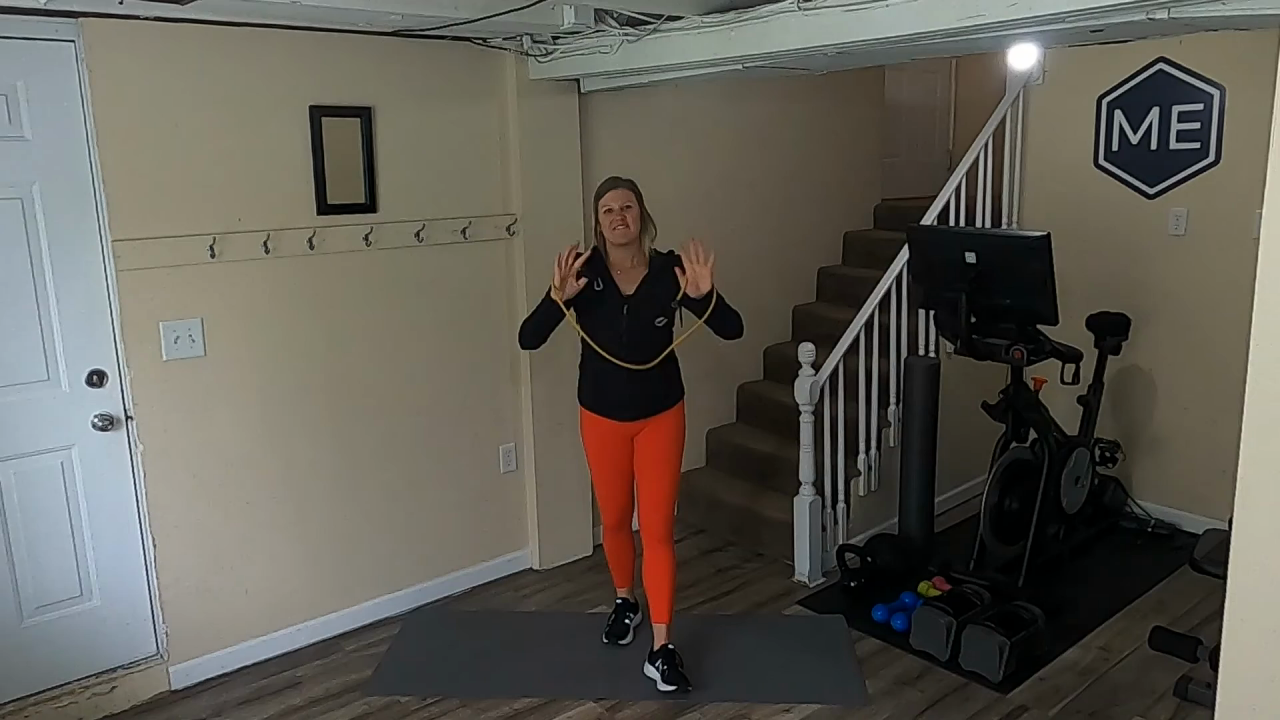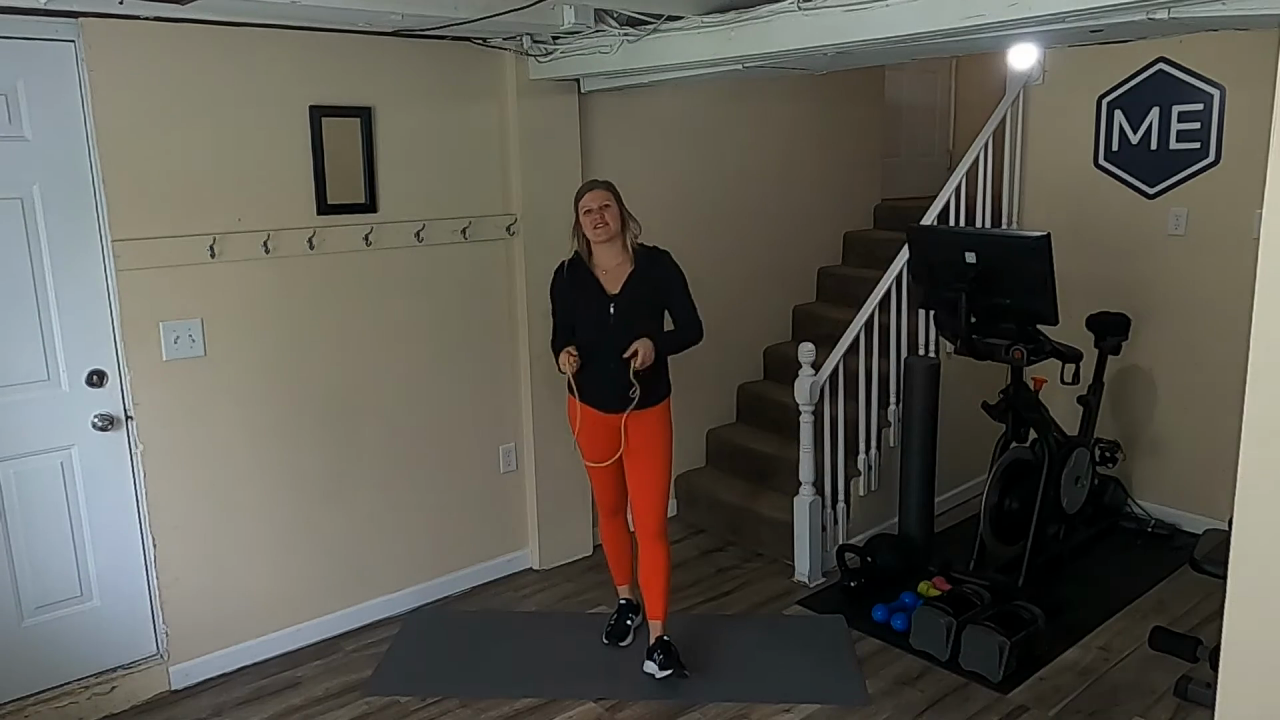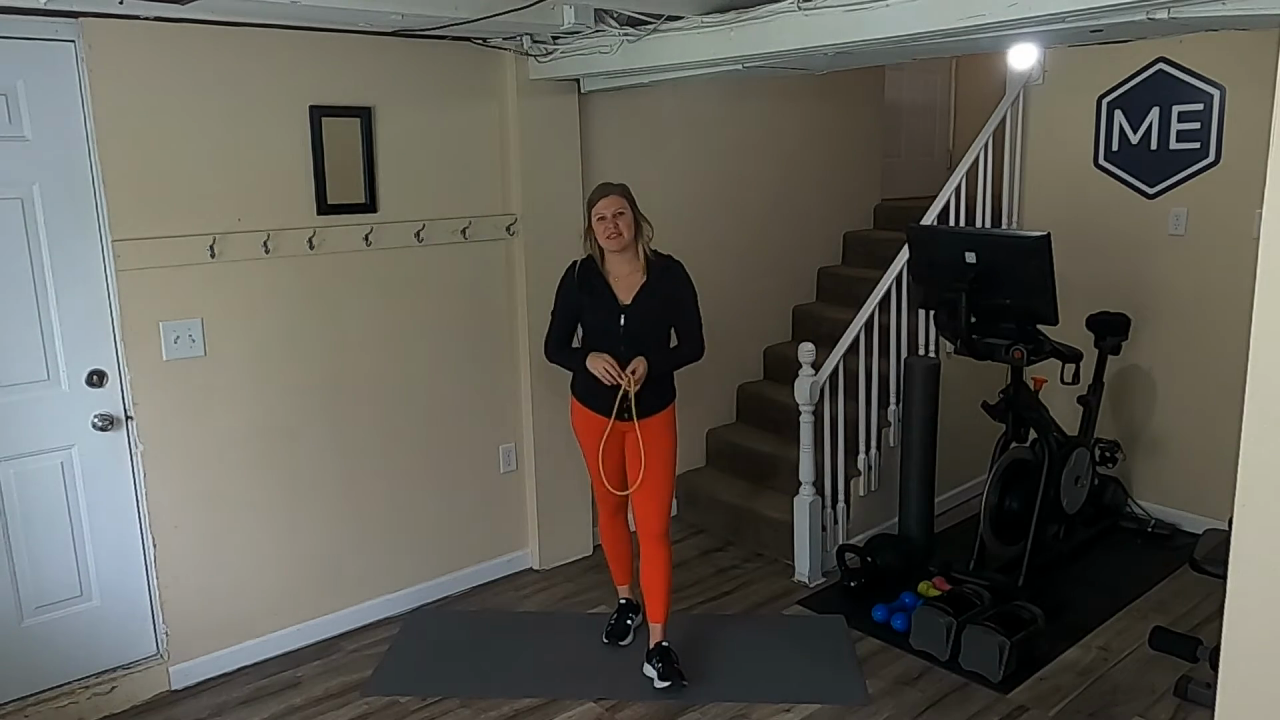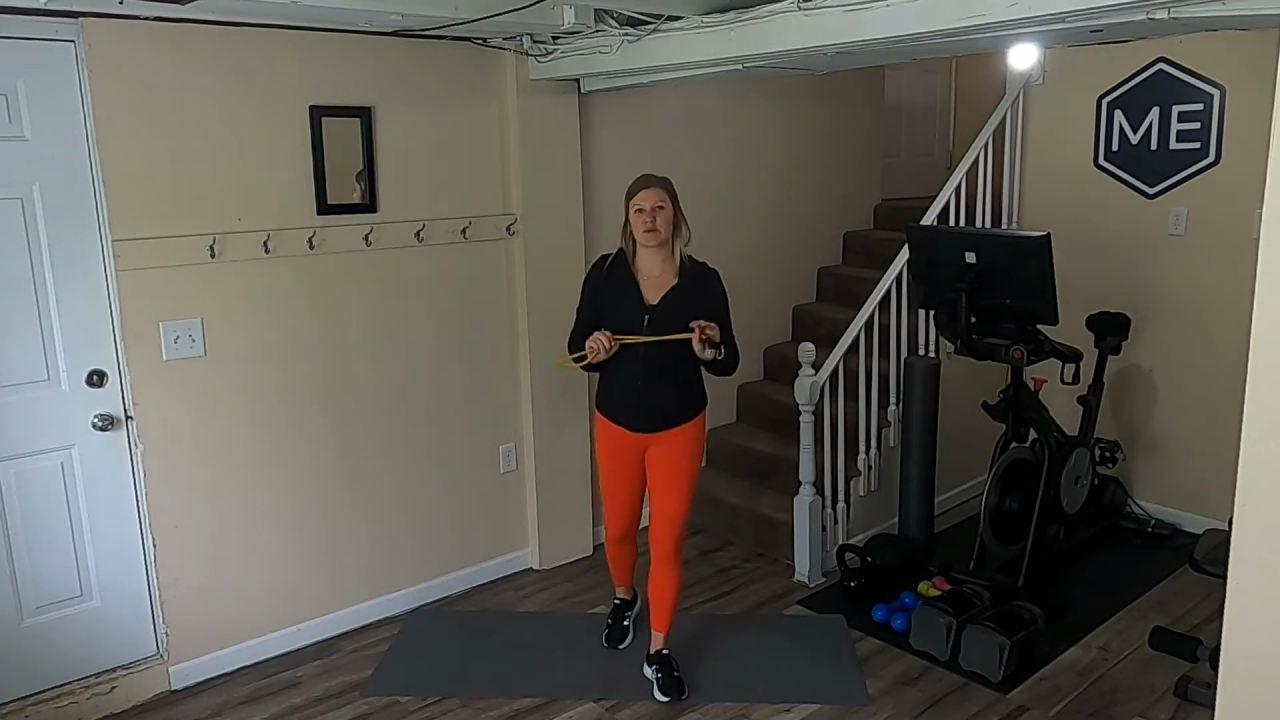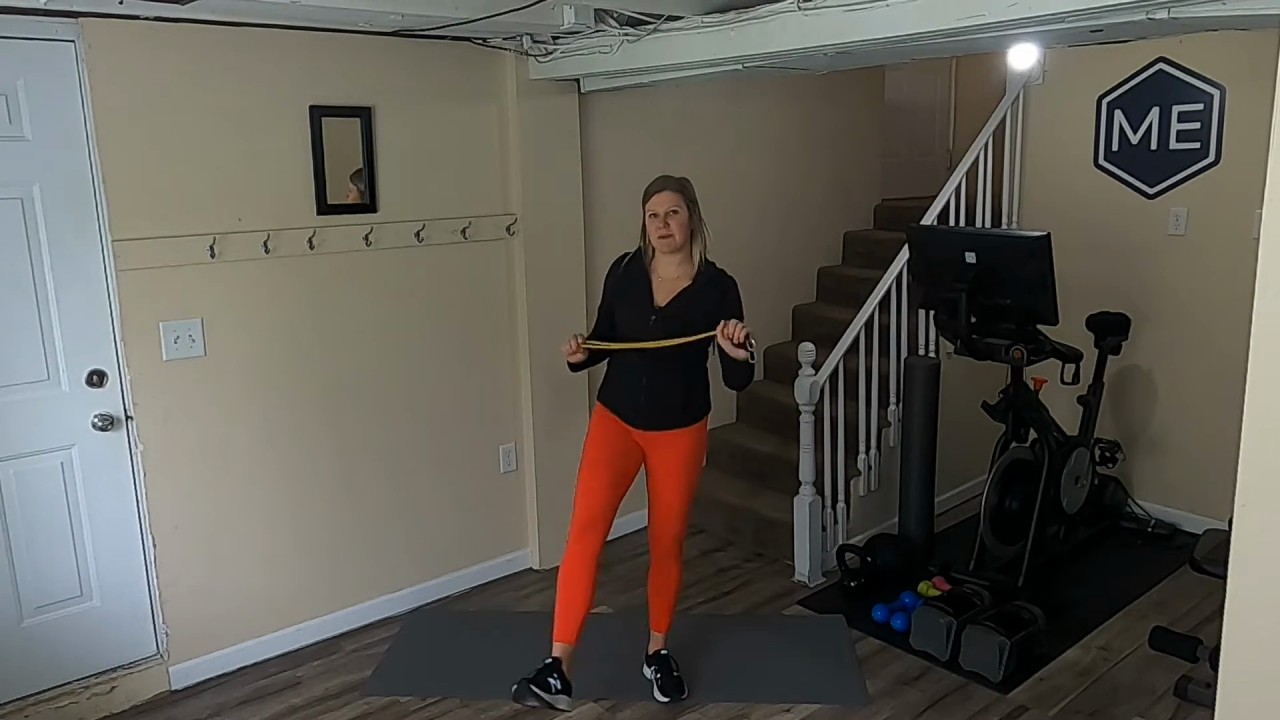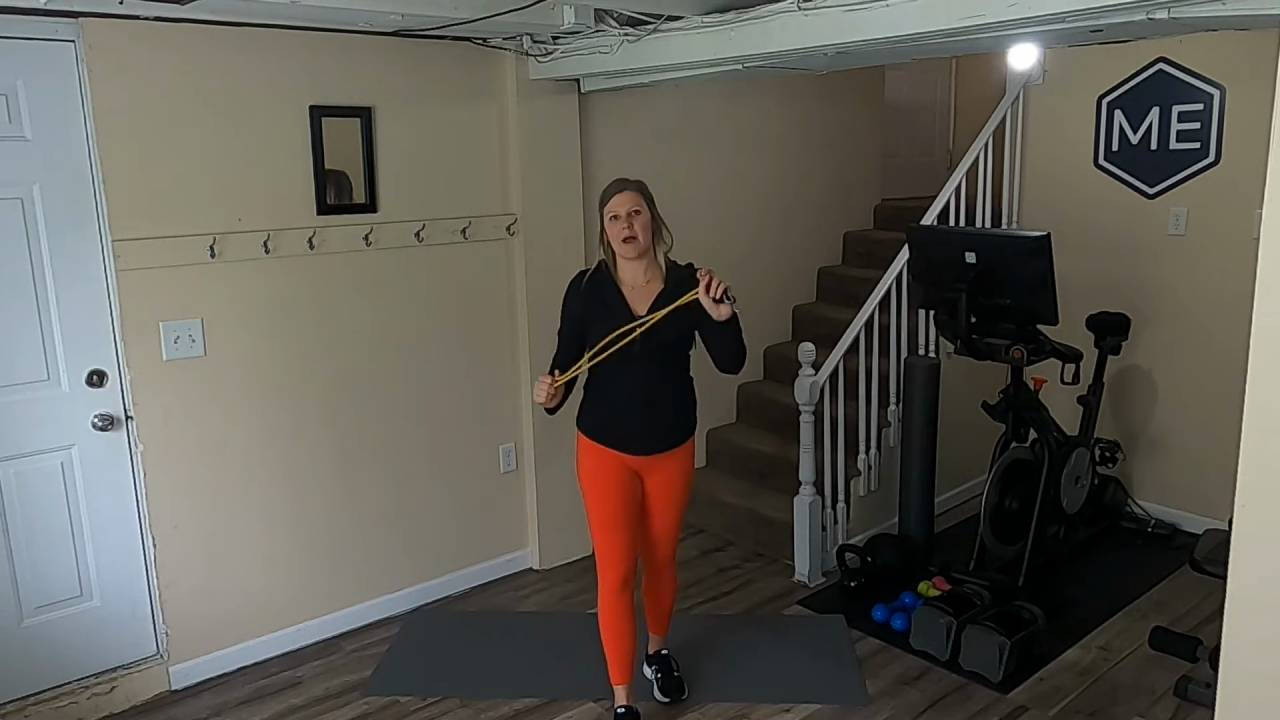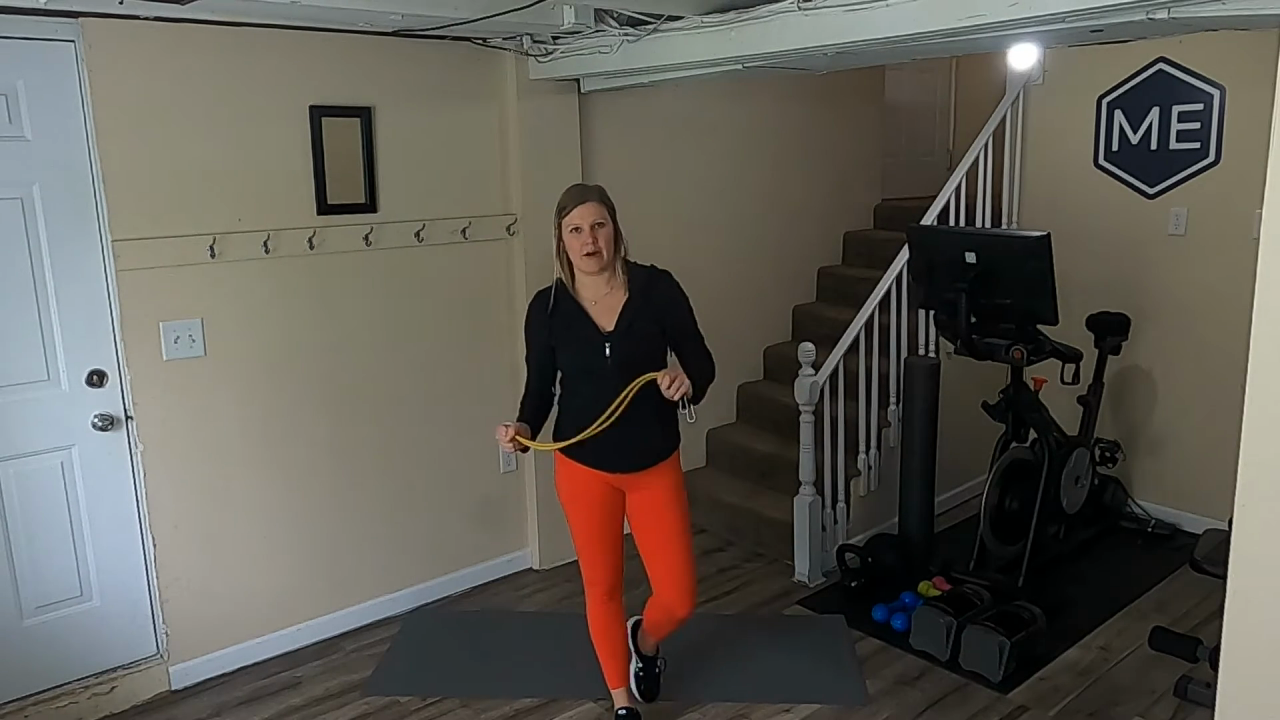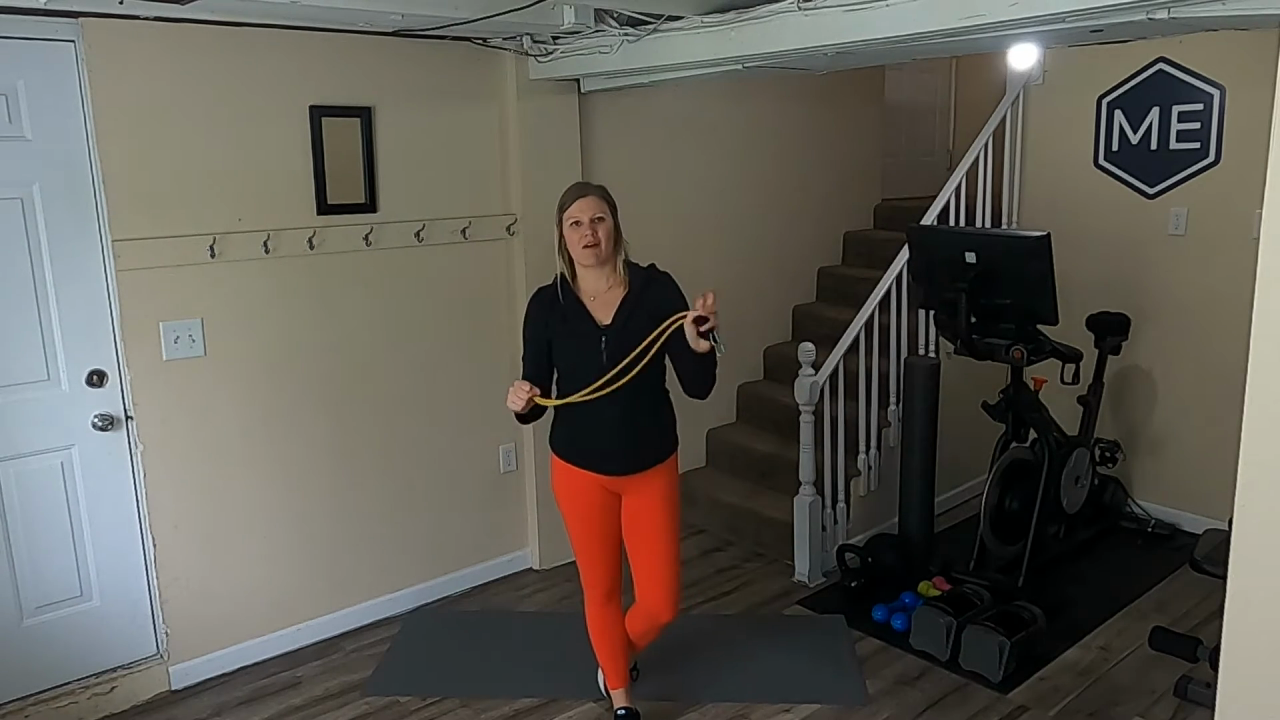
dt=0.7s
person 1, frame 1
left shoulder: (670, 268)
right shoulder: (583, 273)
left elbow: (732, 330)
right elbow: (529, 340)
left wrist: (704, 296)
right wrist: (556, 297)
left hip: (661, 415)
right hip: (601, 416)
left knee: (657, 528)
right knee: (615, 520)
left ankle: (661, 649)
right ankle: (624, 602)
person 1, frame 2
left shoulder: (657, 265)
right shoulder: (568, 276)
left elbow: (691, 330)
right elbow: (562, 338)
left wrist: (655, 344)
right wrist: (564, 355)
left hip: (647, 409)
right hip: (590, 408)
left knee: (650, 522)
right knee: (610, 509)
left ankle: (658, 640)
right ankle: (626, 602)
person 1, frame 3
left shoulder: (669, 274)
right shoulder: (578, 277)
left elbow: (693, 345)
right elbow: (554, 346)
left wrist: (651, 363)
right wrist: (585, 360)
left hip: (652, 414)
right hip: (593, 410)
left knee: (654, 527)
right knee: (611, 509)
left ankle: (658, 646)
right ankle: (626, 601)
person 1, frame 4
left shoulder: (702, 280)
right shoulder: (605, 273)
left elbow: (729, 364)
right elbow: (575, 344)
left wrist: (712, 350)
right wrist: (591, 348)
left hip: (679, 428)
right hip: (616, 424)
left knee: (668, 543)
right knee: (619, 528)
left ankle: (659, 653)
right ankle: (624, 598)
person 1, frame 5
left shoulder: (717, 288)
right shoulder: (623, 271)
left elbow: (738, 383)
left wrist: (739, 354)
right wrist: (579, 355)
left hip: (680, 430)
right hip: (615, 419)
left knee: (666, 544)
right knee: (586, 526)
left ankle: (657, 651)
right ankle: (557, 666)
person 1, frame 6
left shoulder: (687, 283)
right shoulder: (586, 289)
left elbow: (731, 363)
right elbow: (565, 360)
left wrist: (721, 314)
right wrist: (552, 391)
left hip: (672, 449)
right hip: (604, 450)
left knee: (661, 560)
right knee: (616, 572)
left ankle: (658, 650)
person 1, frame 7
left shoulder: (658, 289)
right shoulder: (547, 307)
left elbow: (702, 363)
right elbow: (540, 386)
left wrist: (687, 383)
right wrist: (523, 427)
left hip: (655, 464)
right hip: (583, 466)
left knee: (678, 597)
right knee: (603, 588)
left ankle: (643, 643)
person 1, frame 8
left shoulder: (656, 289)
right shoulder: (546, 304)
left elbow: (699, 386)
right elbow: (533, 401)
left wrist: (699, 339)
right wrist: (521, 402)
left hip: (652, 469)
right hip: (580, 471)
left knee: (661, 603)
right knee: (601, 590)
left ankle: (619, 653)
